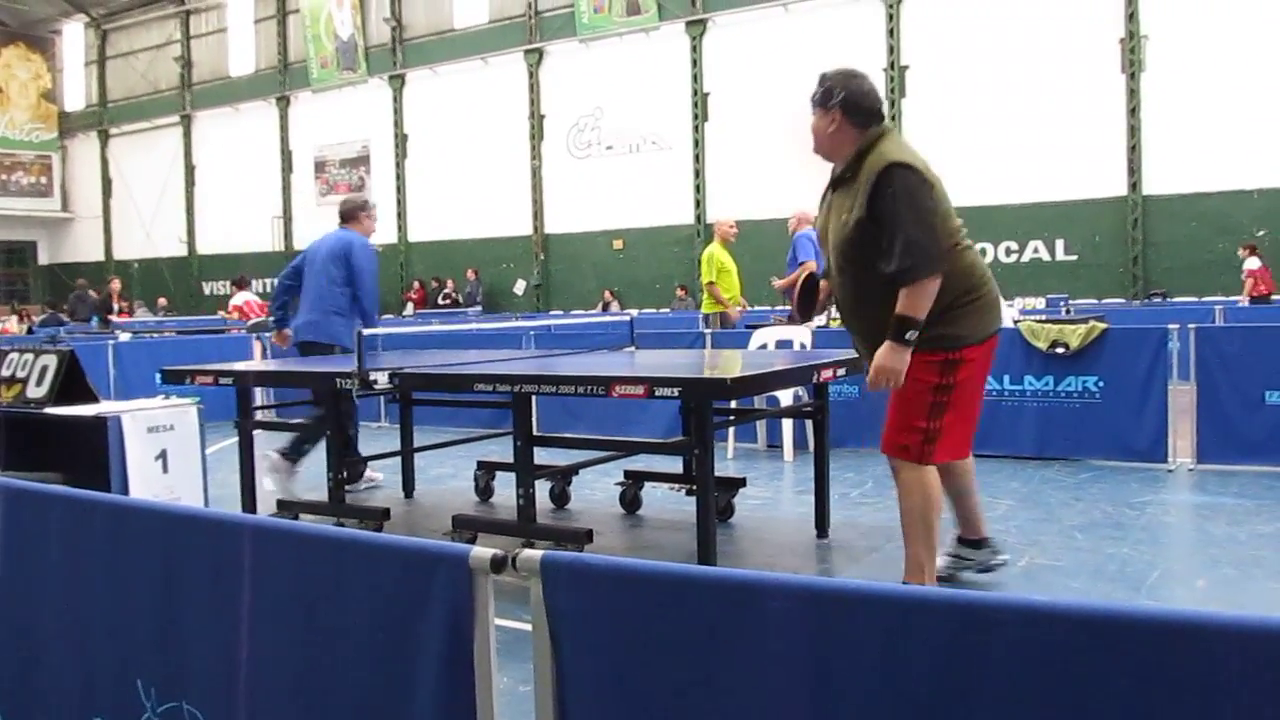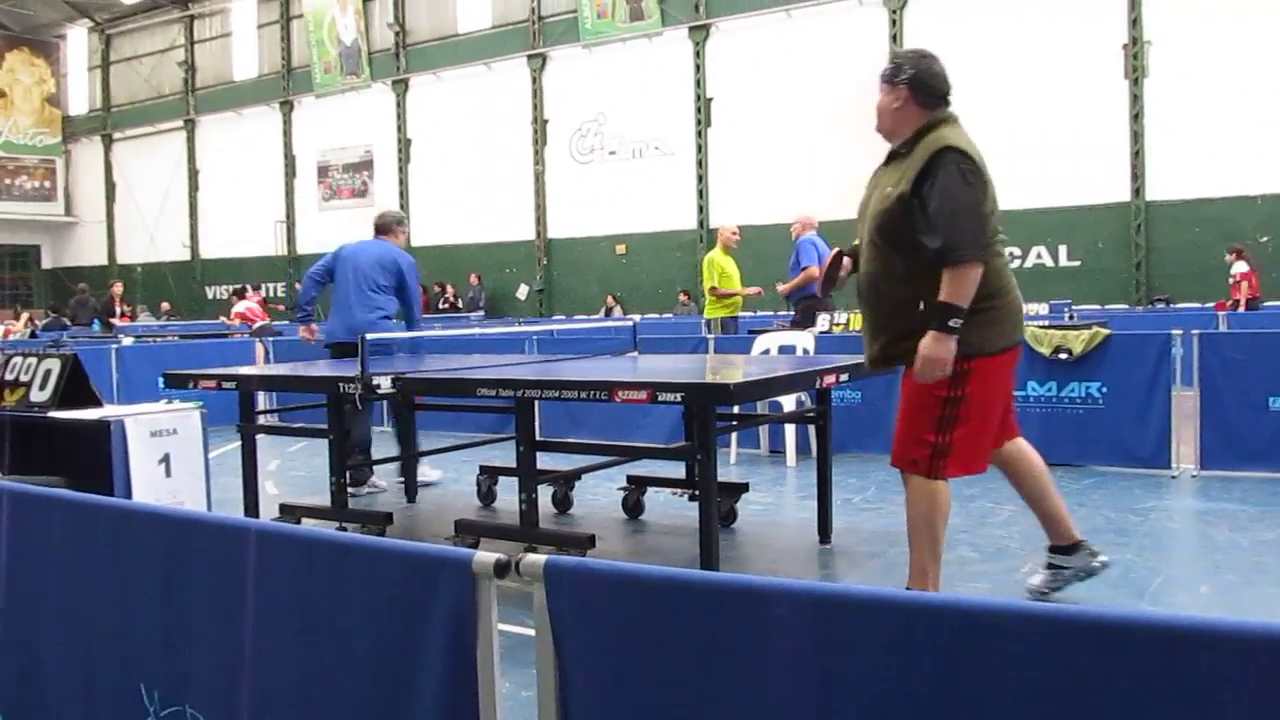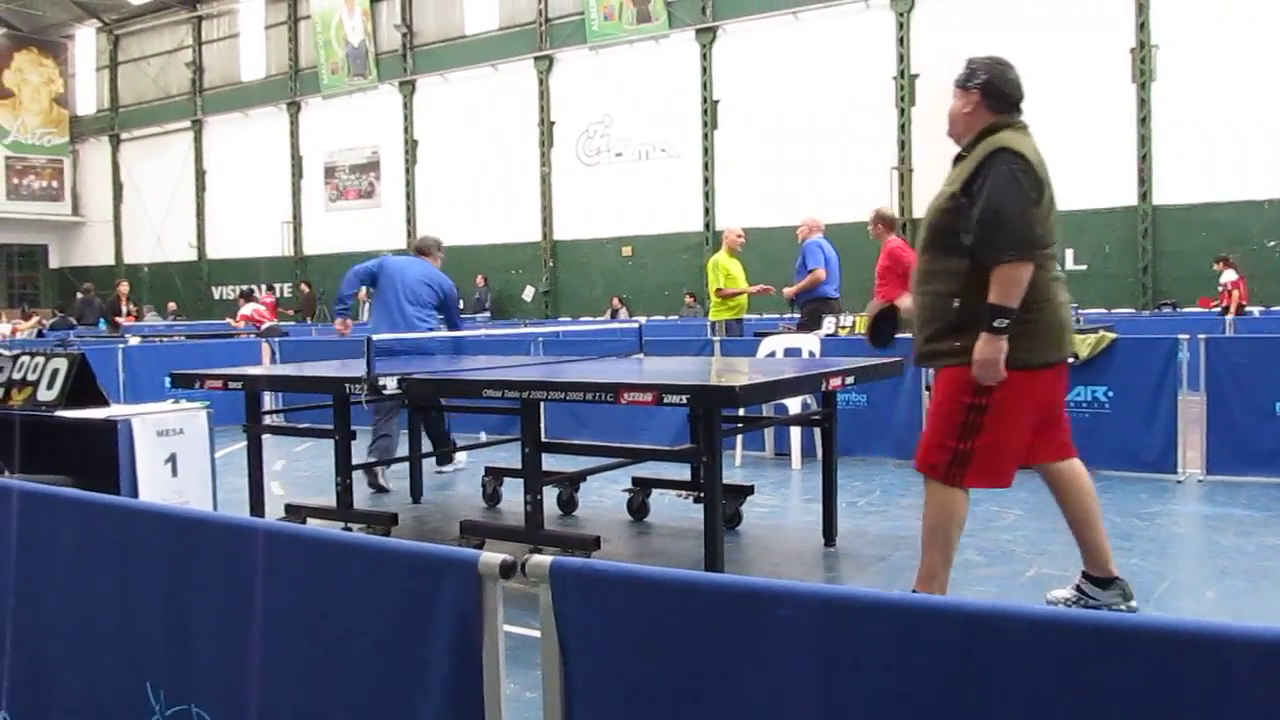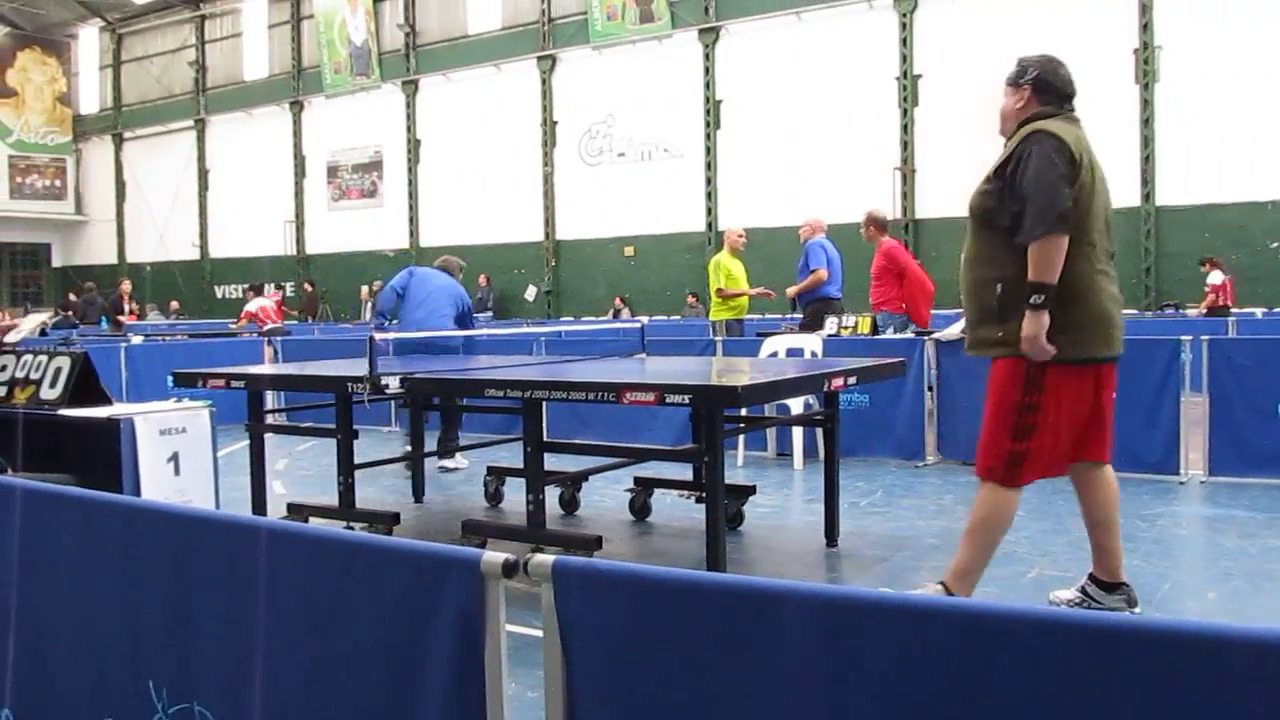
dt=0.2s
person 1, frame 1
left shoulder: (892, 172)
right shoulder: (854, 168)
left elbow: (923, 266)
left wrist: (899, 341)
right wrist: (835, 284)
left hip: (946, 327)
right hip: (932, 326)
left knee: (910, 453)
right knee: (937, 447)
left ankle: (920, 590)
right ankle: (974, 544)
person 1, frame 2
left shoulder: (944, 156)
right shoulder: (911, 152)
left elbow: (966, 252)
left wrist: (944, 330)
right wrist: (857, 260)
left hip: (963, 336)
right hip: (968, 332)
left knee: (920, 463)
right knee: (998, 441)
left ankle: (922, 594)
right ankle: (1070, 549)
person 1, frame 3
left shoulder: (1001, 157)
right shoulder: (990, 154)
left elbow: (1015, 253)
left wrist: (994, 331)
right wrist: (923, 293)
left hip: (1006, 345)
right hip: (1031, 341)
left knee: (945, 471)
right knee: (1054, 458)
left ankle: (929, 598)
right ankle: (1103, 582)
person 1, frame 4
left shoulder: (1043, 141)
right shoulder: (1068, 141)
left elbow: (1050, 228)
left wrist: (1037, 306)
left hip: (1045, 337)
right hip: (1086, 332)
left knee: (1003, 470)
right knee: (1090, 460)
left ankle: (952, 594)
right ankle: (1110, 585)
person 2, frame 1
left shoulder: (318, 245)
right shoulder: (360, 245)
left elbow: (285, 282)
right elbow: (367, 297)
left wrist: (280, 323)
left hip: (308, 334)
right hip: (330, 336)
left knee: (343, 406)
right knee: (336, 408)
left ankle: (353, 471)
right ankle: (285, 458)
person 2, frame 2
left shoulder: (346, 250)
right shoulder: (402, 259)
left elbow: (313, 277)
right elbow: (412, 308)
left wrist: (305, 318)
left hip: (340, 337)
right hip: (378, 336)
left knee: (353, 407)
left ankle: (359, 475)
person 2, frame 3
left shoulder: (387, 263)
right shoulder: (443, 282)
left elbow: (354, 276)
right elbow: (455, 326)
left wrist: (342, 312)
left knee: (388, 407)
left ankle: (378, 460)
right ankle: (446, 457)
person 2, frame 4
left shoulder: (414, 272)
right shoulder: (460, 293)
left elbow: (390, 292)
left wrist: (380, 324)
right knee: (451, 399)
right ankle: (448, 453)
